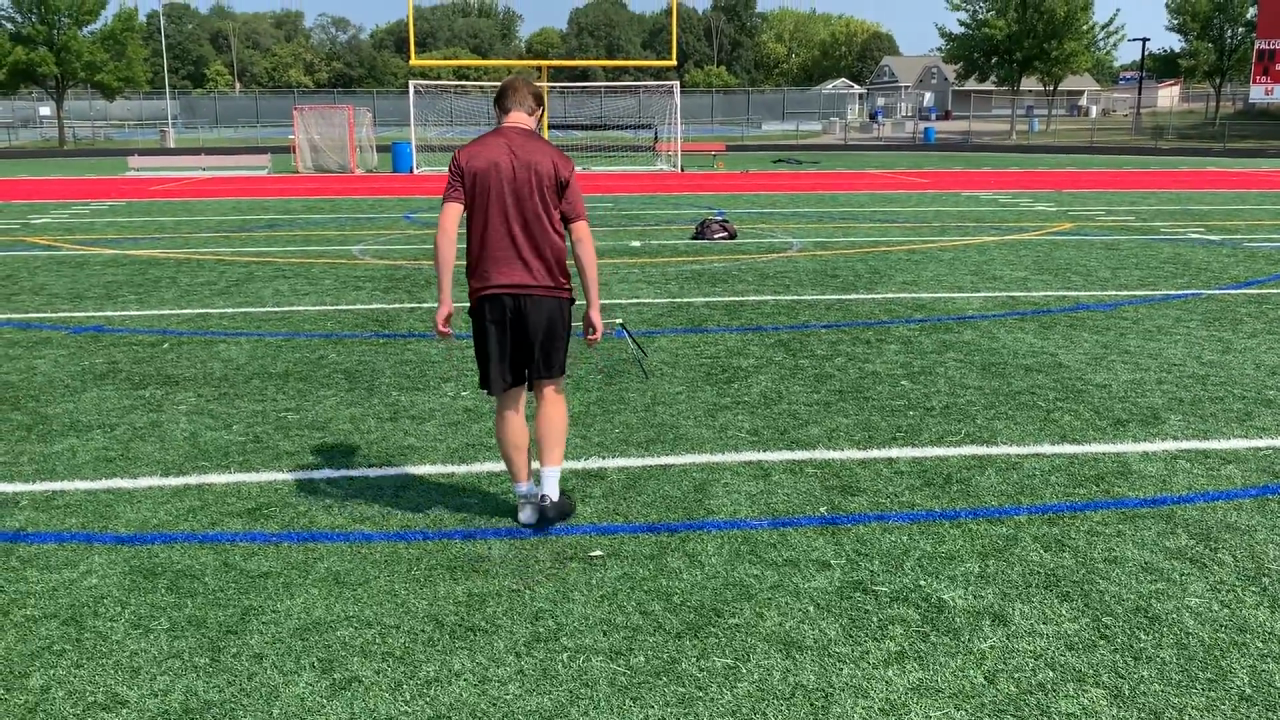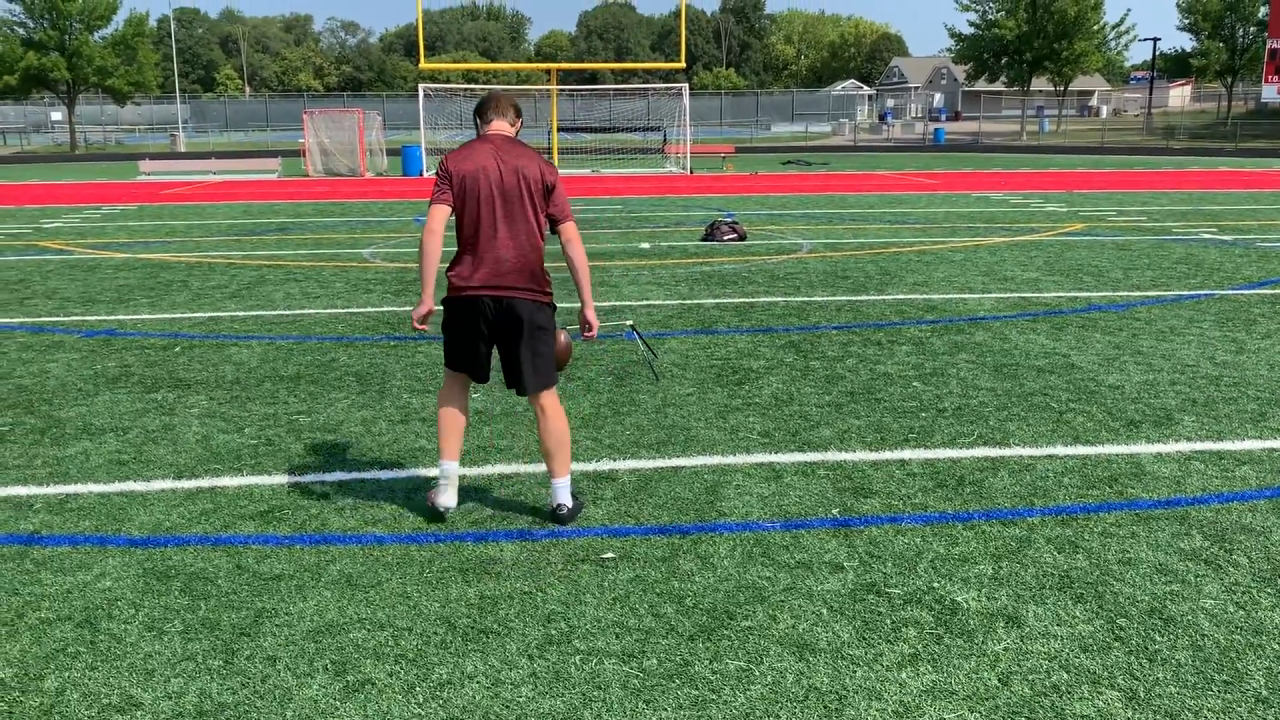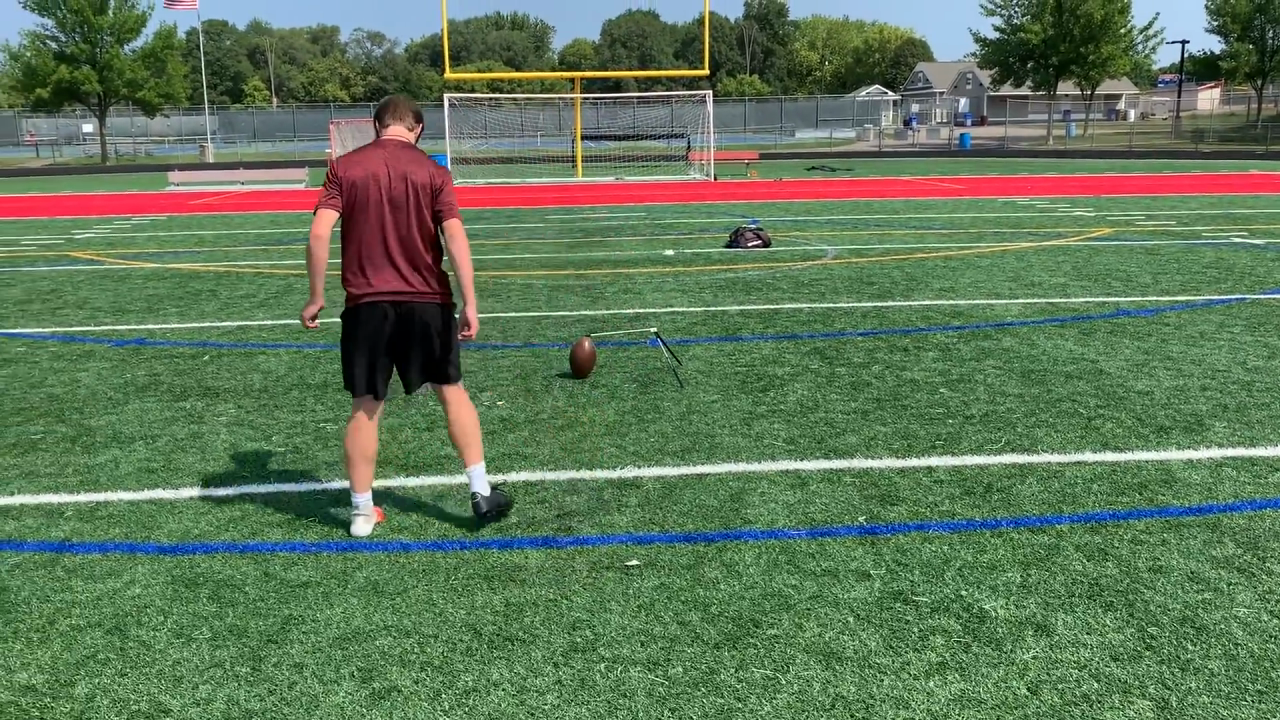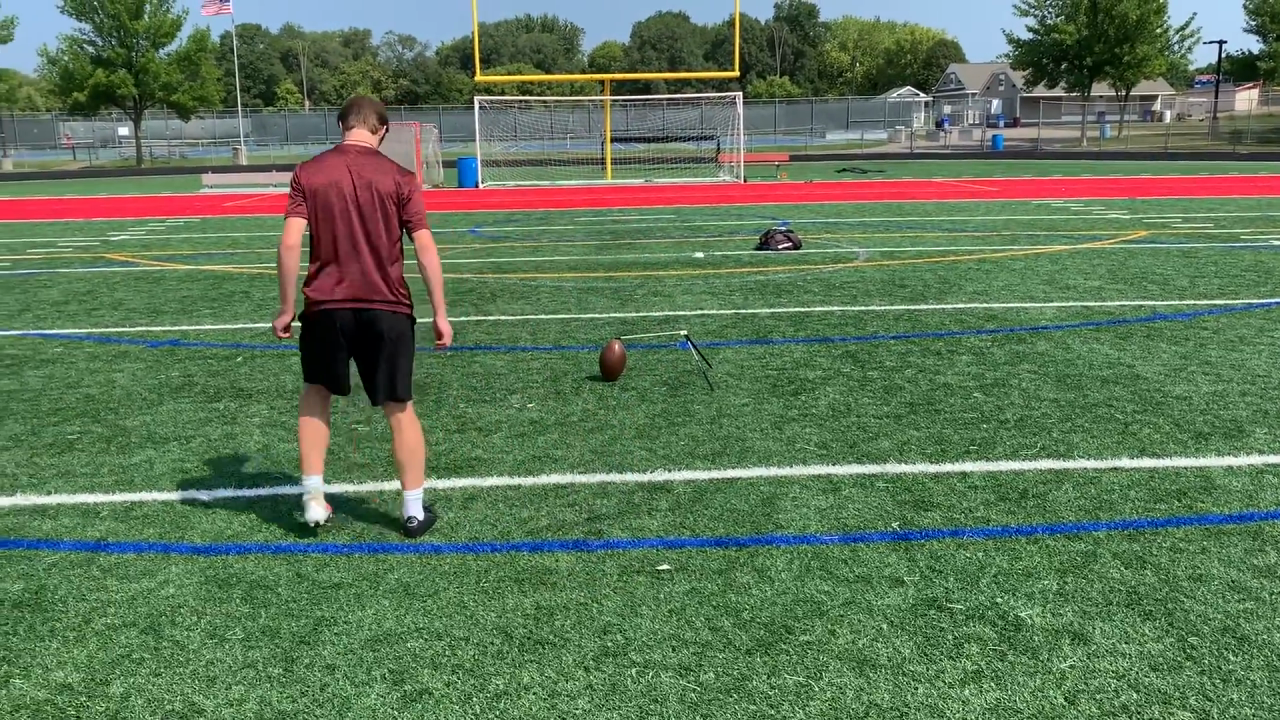
dt=0.5s
person 1, frame 1
left shoulder: (468, 156)
right shoulder: (555, 160)
left elbow: (446, 229)
right elbow: (581, 237)
left wrist: (444, 299)
right wrist: (593, 304)
left hip: (490, 294)
right hip: (548, 292)
left knee: (509, 398)
right knee: (550, 389)
left ankle: (525, 499)
right ankle: (549, 490)
person 1, frame 2
left shoulder: (454, 160)
right shoulder: (538, 166)
left elbow: (433, 229)
right elbow: (570, 238)
left wrist: (426, 296)
right wrist: (587, 304)
left hip: (470, 294)
right hip: (529, 296)
left knee: (456, 386)
right knee: (544, 399)
left ankle: (447, 487)
right ankle: (563, 498)
person 1, frame 3
left shoulder: (344, 167)
right shoulder: (433, 170)
left elbow: (319, 232)
right elbow: (456, 237)
left wrist: (317, 297)
right wrist: (470, 304)
left hip: (367, 302)
right hip: (428, 301)
left knee: (366, 407)
right knee: (452, 391)
left ankle: (362, 511)
right ankle: (481, 490)
person 1, frame 4
left shoulder: (308, 172)
right shoulder: (399, 177)
left elbow: (289, 244)
right elbow: (425, 250)
left wrist: (287, 308)
right wrist: (440, 313)
left hip: (327, 308)
right hip: (388, 308)
left knee: (315, 399)
right knee: (399, 410)
left ankle: (313, 497)
right ankle: (415, 510)
